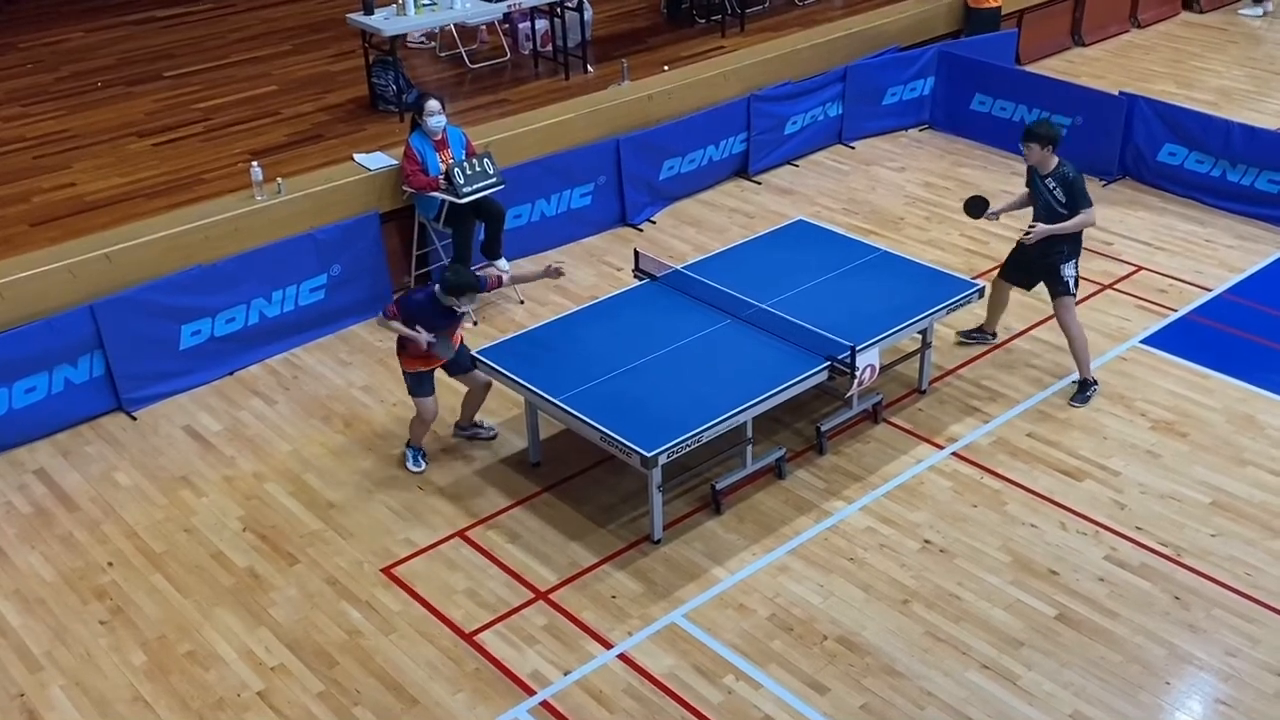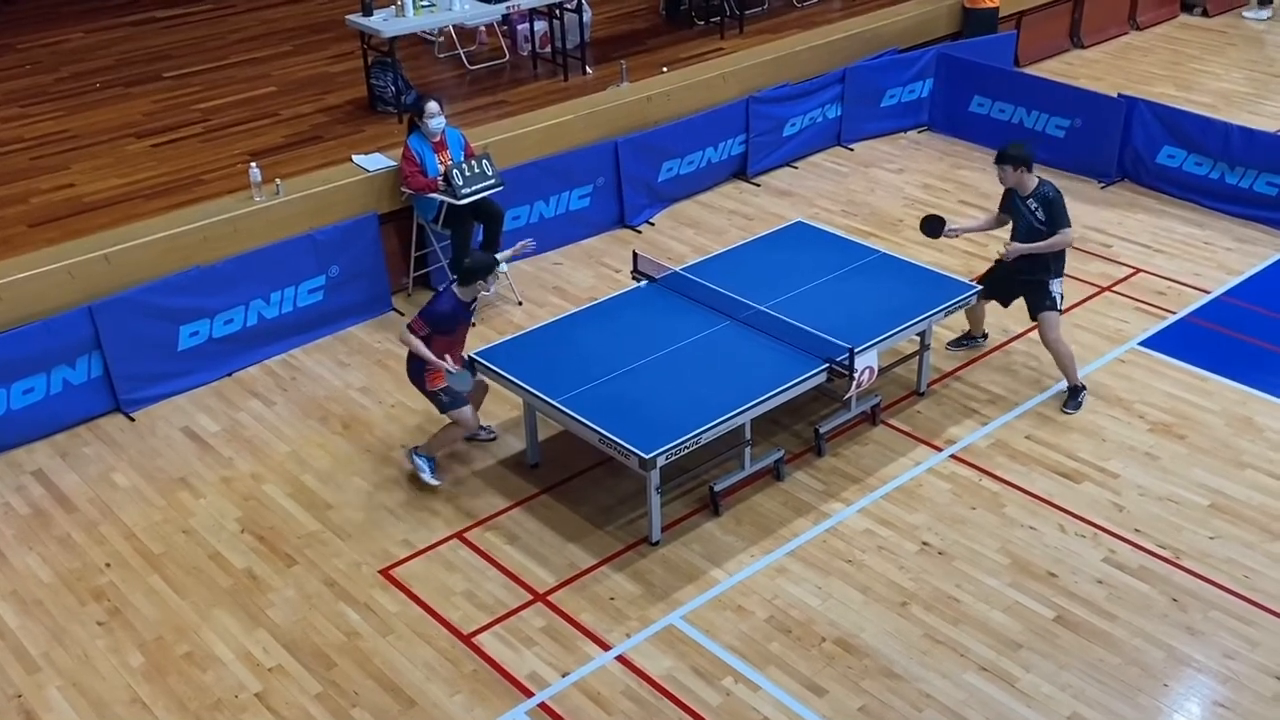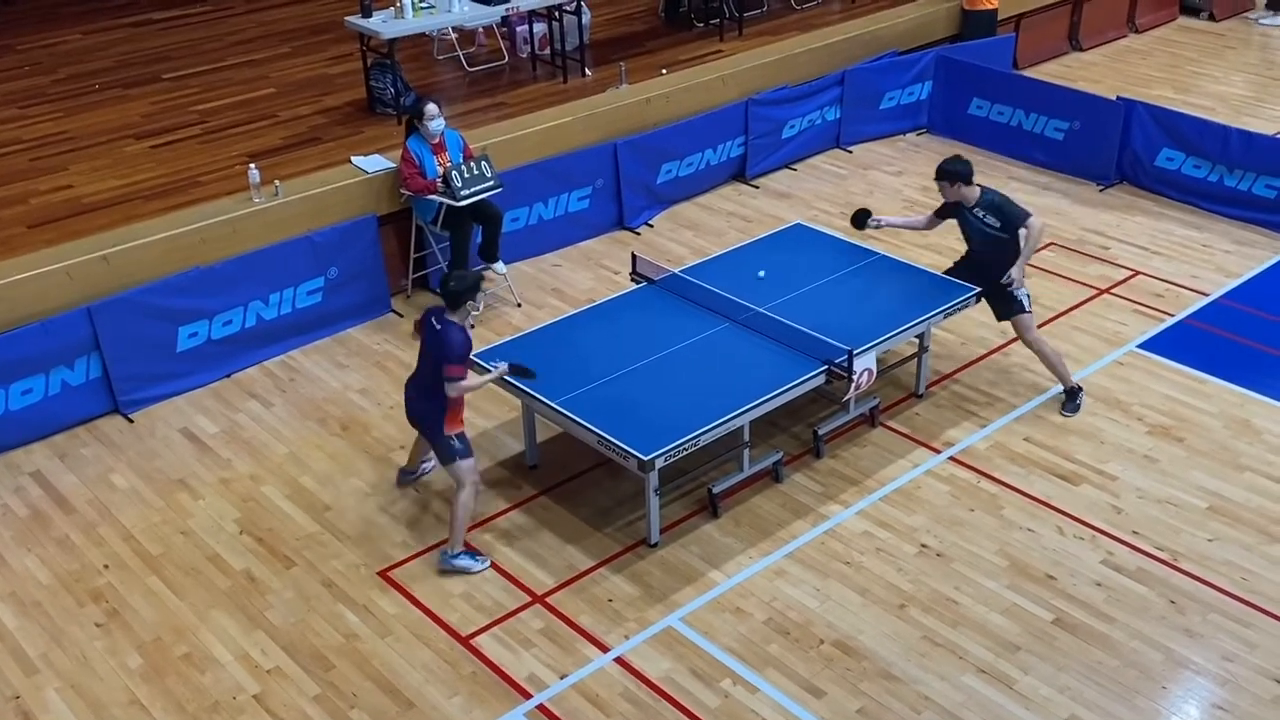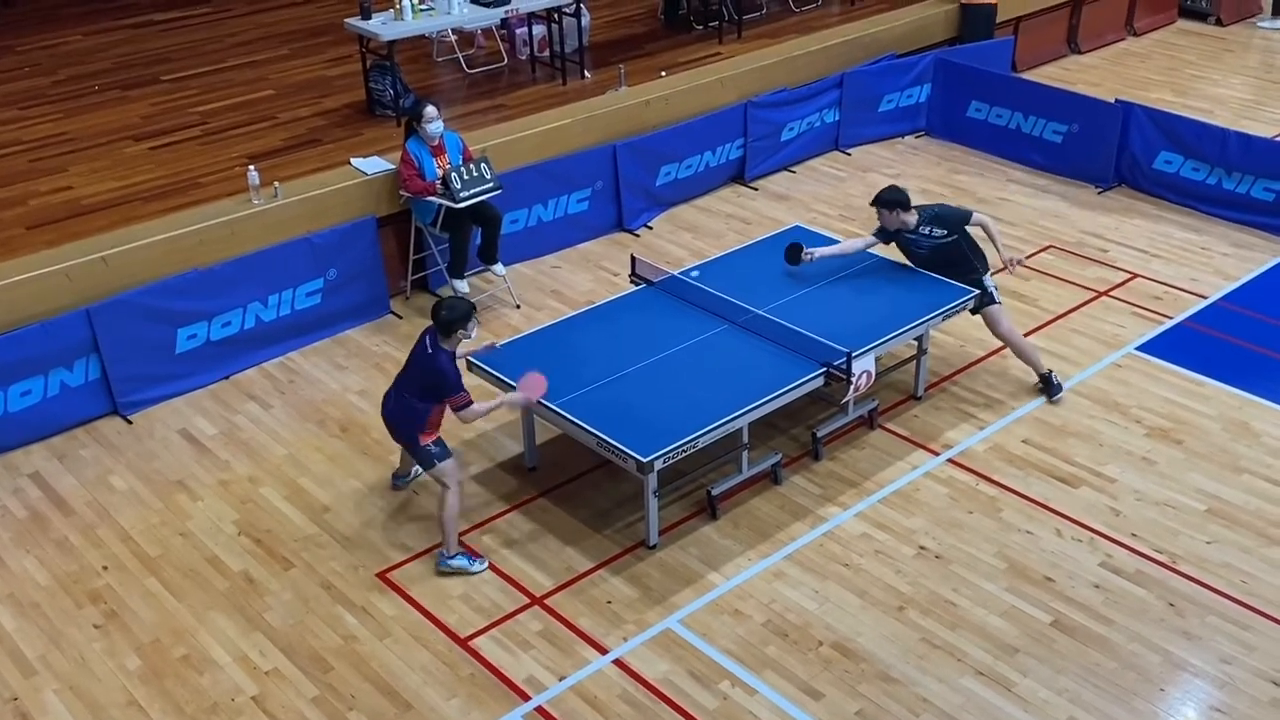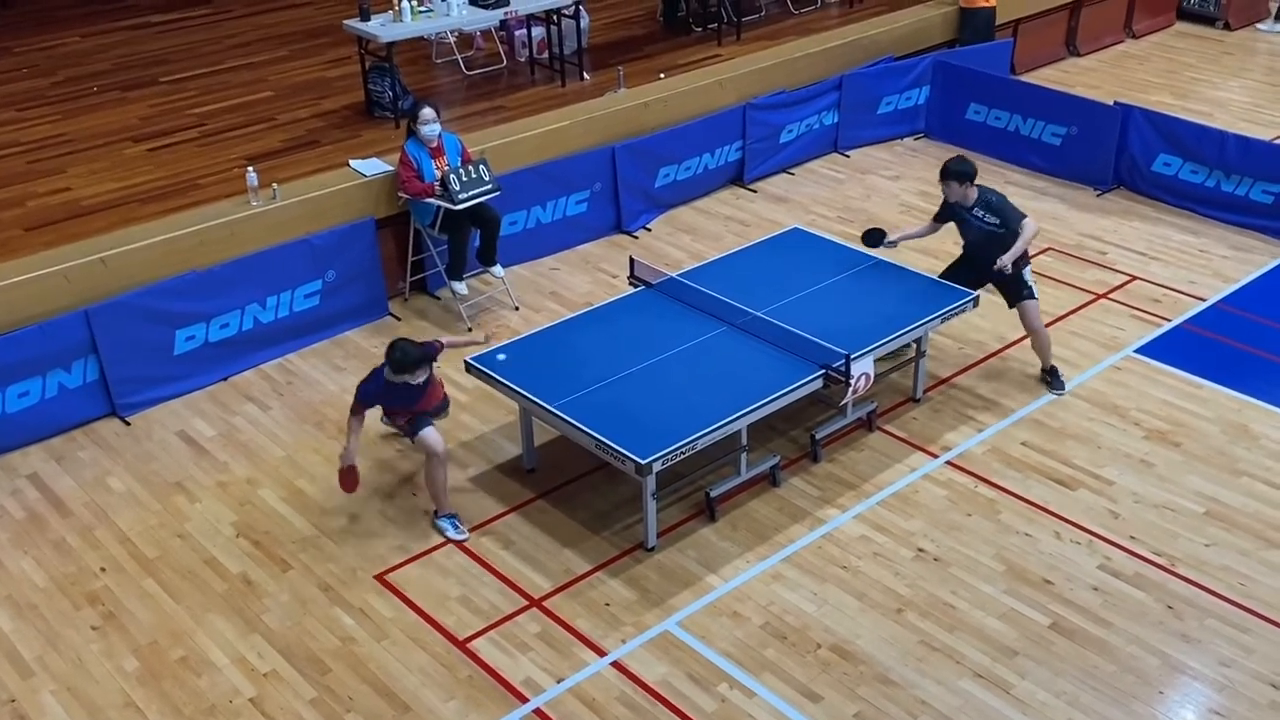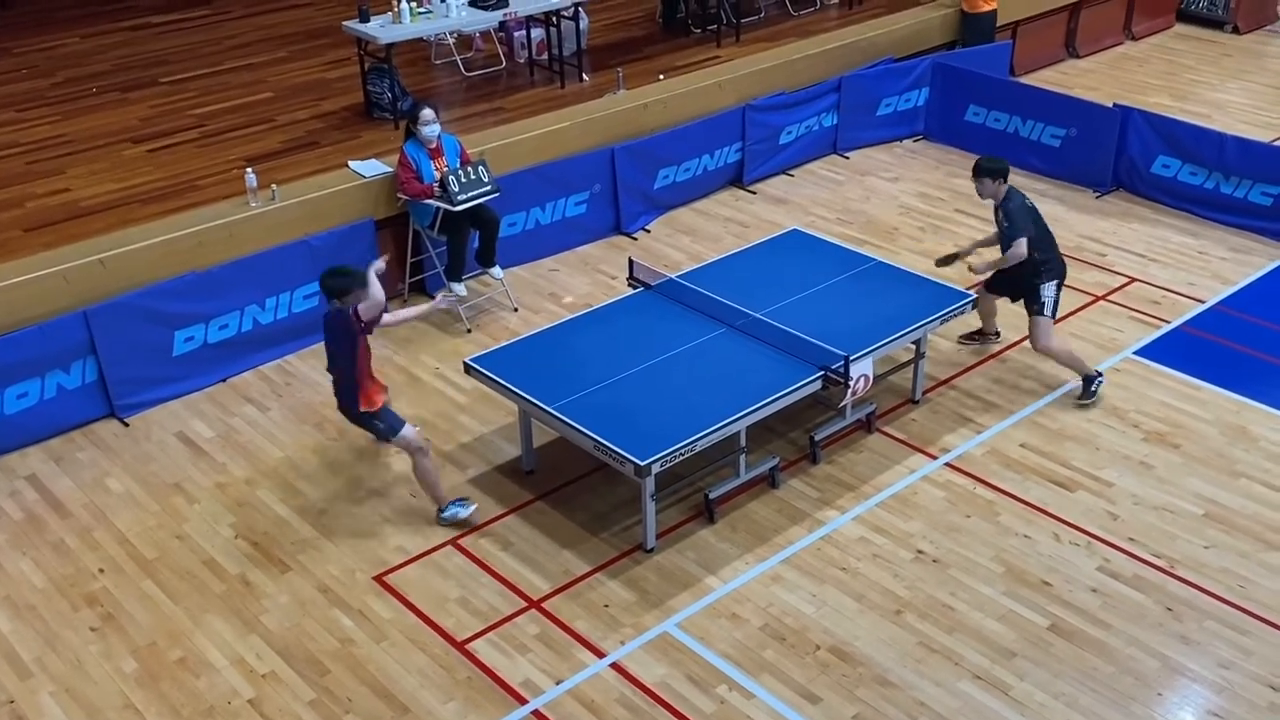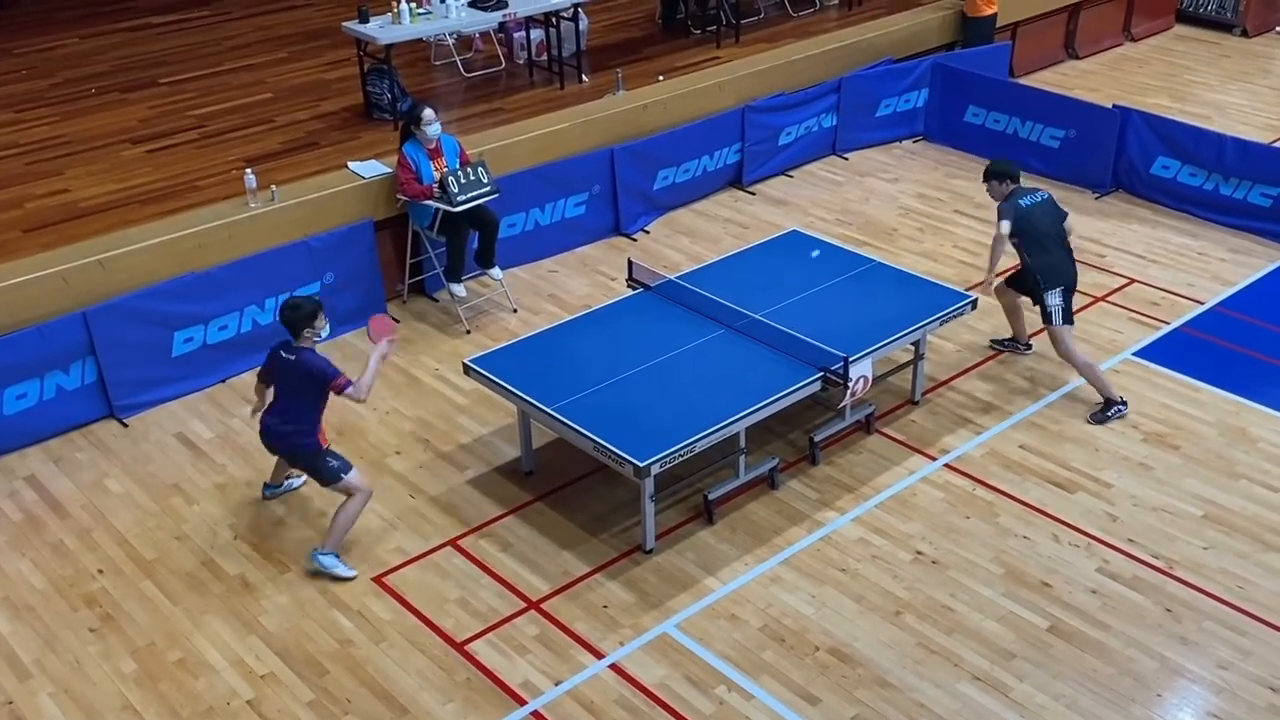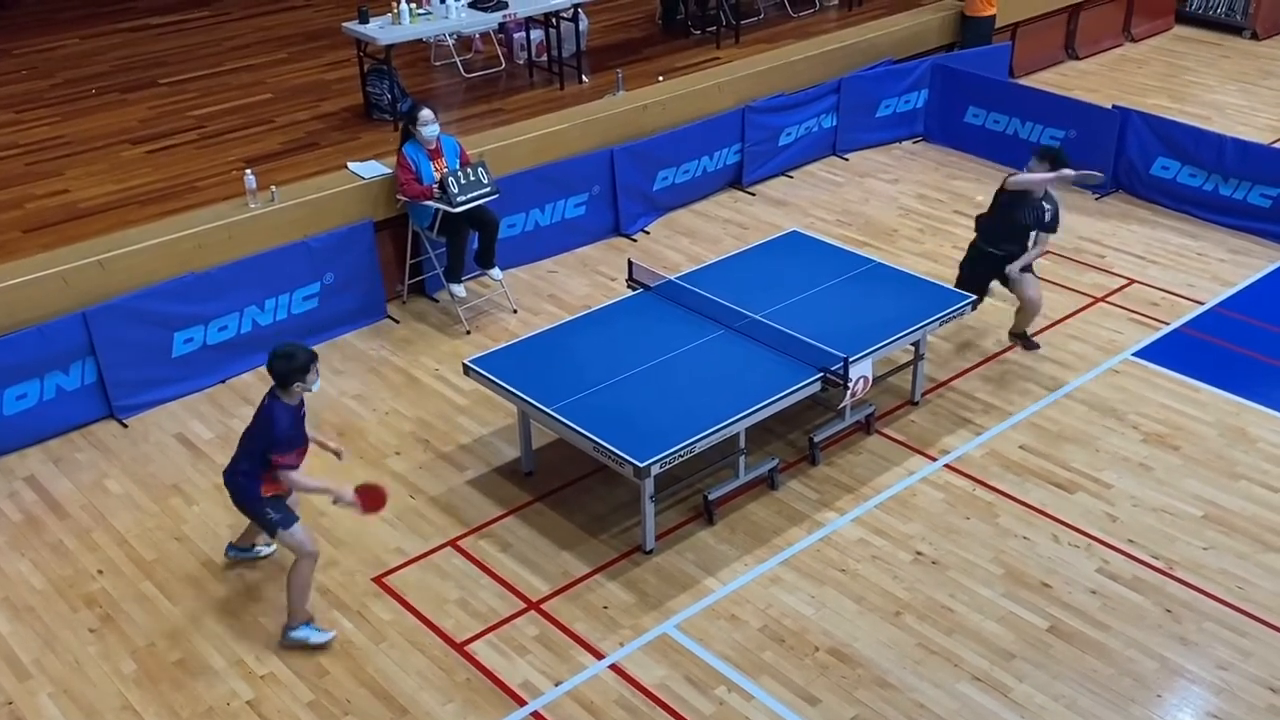
dt=0.3s
person 1, frame 1
left shoulder: (469, 286)
right shoulder: (417, 301)
left elbow: (507, 279)
right elbow: (384, 319)
left wrist: (543, 274)
right wrist: (414, 336)
left hip: (450, 346)
right hip: (416, 358)
left knee: (482, 382)
right knee: (428, 414)
left ankle: (464, 426)
right ankle: (413, 448)
person 1, frame 2
left shoulder: (465, 284)
right shoulder: (444, 309)
left elbow: (486, 265)
right elbow: (406, 335)
left wrist: (511, 253)
right wrist: (436, 361)
left hip: (447, 361)
right hip: (429, 371)
left knee: (480, 389)
right knee: (466, 419)
left ankle: (468, 428)
right ankle: (422, 453)
person 1, frame 3
left shoulder: (434, 315)
right shoulder: (457, 341)
left elbow: (419, 331)
right elbow: (454, 390)
right wrist: (493, 376)
left hip: (417, 402)
right hip: (439, 415)
right knee: (469, 481)
left ankle: (410, 470)
right ankle: (454, 553)
person 1, frame 4
left shoulder: (432, 334)
right shoulder: (446, 370)
right elbow: (467, 414)
left wrist: (470, 348)
right wrist: (506, 401)
left hip: (395, 407)
right hip: (408, 427)
right knee: (454, 482)
left ankle: (403, 474)
right ankle: (450, 555)
person 1, frame 5
left shoulder: (418, 357)
right shoulder: (372, 389)
left elbow: (442, 344)
right elbow: (356, 413)
left wrist: (474, 341)
right wrist: (350, 447)
left hip: (433, 398)
right hip: (408, 415)
left knee: (440, 412)
right knee: (437, 450)
right ankle: (444, 513)
person 1, frame 6
left shoulder: (348, 316)
right shoulder: (340, 320)
left elbow: (386, 319)
right elbow: (376, 304)
left wrist: (430, 306)
right wrist: (371, 274)
left hip: (359, 391)
right hip: (361, 404)
left knee: (384, 403)
right knee: (419, 447)
left ankle: (385, 434)
right ankle: (445, 507)
person 1, frame 7
left shoulder: (278, 352)
right shoulder: (316, 365)
left elbow: (262, 384)
right elbow: (360, 394)
left wrist: (260, 404)
right wrist: (376, 355)
left hip: (271, 434)
right hip: (303, 445)
right knee: (362, 490)
left ankle: (274, 485)
right ankle: (325, 553)
person 1, frame 8
left shoulder: (283, 396)
right shoulder: (283, 425)
right elbow: (290, 479)
left wrist: (321, 442)
right wrist: (337, 491)
left hip: (245, 474)
right hip: (252, 489)
left knee: (287, 501)
right knee: (309, 551)
left ankle: (241, 547)
right ankle: (297, 626)
person 2, frame 1
left shoulder: (1069, 177)
right shoulder: (1034, 169)
left elbow: (1089, 218)
left wrist: (1049, 230)
right wrist: (1002, 209)
left hip: (1061, 253)
right hip: (1033, 244)
left knee: (1066, 318)
right knee: (1000, 283)
left ankle: (1087, 381)
right ankle: (988, 331)
person 2, frame 2
left shoulder: (1049, 196)
right shoulder: (1012, 192)
left elbow: (1067, 237)
right elbow: (1000, 219)
left wrist: (1024, 248)
right wrist: (964, 228)
left hip: (1044, 273)
right hip: (1015, 263)
left knee: (1050, 337)
left ankle: (1077, 387)
right ankle: (977, 335)
person 2, frame 3
left shoulder: (997, 203)
right shoulder: (955, 203)
left elbow: (1035, 227)
right elbow: (928, 222)
left wrist: (1020, 266)
right wrist: (887, 222)
left hip: (1006, 276)
right hip: (973, 265)
left knee: (1030, 338)
left ankle: (1072, 389)
person 2, frame 4
left shoulder: (938, 215)
right shoulder: (891, 230)
left elbow: (982, 220)
right elbow: (861, 243)
left wrist: (1001, 252)
right wrist: (818, 252)
left hip: (971, 274)
right hip: (935, 277)
left knee: (1004, 332)
left ankle: (1045, 376)
person 2, frame 5
left shoulder: (993, 202)
right shoulder: (951, 203)
left elbow: (1031, 227)
right elbow: (934, 226)
left wrist: (1011, 254)
right wrist: (898, 238)
left hip: (1008, 264)
right hip: (973, 261)
left knee: (1034, 325)
left ankle: (1048, 369)
person 2, frame 6
left shoulder: (1013, 207)
right shoulder: (1002, 202)
left elbow: (1020, 252)
left wrist: (987, 266)
right wrist: (973, 246)
left hip: (1045, 272)
right hip: (1023, 267)
left knee: (1041, 343)
right knee: (983, 296)
left ankle: (1091, 375)
right ankle: (988, 333)
person 2, frame 7
left shoulder: (1009, 206)
right shoulder: (1042, 195)
left elbow: (1002, 234)
right elbow: (1068, 229)
left wrist: (990, 272)
left hip: (1053, 280)
right hip: (1043, 270)
left knee: (1065, 349)
right knee: (1003, 291)
left ankle: (1114, 401)
right ankle: (1020, 340)
person 2, frame 8
left shoulder: (1050, 207)
right shoulder: (1015, 182)
left elbow: (1041, 246)
right elbow: (1015, 182)
left wrist: (1019, 264)
right wrist: (1057, 175)
left hip: (1014, 257)
right hip: (984, 250)
left knee: (1033, 301)
left ankle: (1019, 331)
person 3, frame 1
left shoulder: (456, 134)
right shoulder: (415, 143)
right elbow: (412, 178)
right wrist: (436, 182)
right hip: (436, 199)
left knee: (496, 211)
right knee: (465, 220)
left ankle: (493, 253)
person 3, frame 2
left shoulder: (454, 135)
right shoulder: (413, 145)
right elbow: (410, 180)
right wrist: (435, 184)
right hip: (435, 201)
left knee: (495, 213)
right knee: (464, 222)
left ankle: (490, 255)
right ankle: (459, 270)
person 3, frame 3
left shoulder: (453, 136)
right shoulder: (412, 147)
left elbow: (470, 162)
right elbow: (409, 181)
right wrist: (434, 185)
right hip: (434, 202)
left knee: (494, 214)
right knee: (463, 223)
left ankle: (490, 256)
right ankle: (458, 271)
person 3, frame 4
left shoulder: (453, 138)
right shoulder: (412, 149)
left elbow: (470, 164)
right elbow: (409, 183)
right wrist: (433, 187)
right hip: (433, 204)
left knee: (493, 216)
right knee: (463, 224)
left ankle: (489, 258)
right ankle: (456, 274)
person 3, frame 5
left shoulder: (451, 140)
right shoulder: (410, 150)
right elbow: (407, 185)
right wrist: (431, 189)
right hip: (432, 206)
left knee: (492, 218)
right knee: (462, 226)
left ankle: (488, 259)
right ankle: (455, 275)
person 3, frame 6
left shoulder: (451, 142)
right shoulder: (410, 152)
right elbow: (407, 186)
right wrist: (431, 190)
right hip: (431, 208)
left knee: (491, 219)
right knee: (461, 227)
left ankle: (486, 260)
right ankle: (454, 276)
person 3, frame 7
left shoulder: (450, 142)
right shoulder: (409, 152)
right elbow: (406, 186)
right wrist: (430, 191)
right hip: (430, 208)
left knee: (490, 220)
right knee: (460, 227)
left ankle: (486, 261)
right ankle: (453, 277)
person 3, frame 8
left shoulder: (450, 142)
right shoulder: (408, 152)
left elbow: (467, 168)
right elbow: (406, 187)
right wrist: (430, 191)
right hip: (430, 209)
left knee: (490, 220)
right knee: (460, 228)
left ankle: (485, 262)
right ankle: (453, 277)
